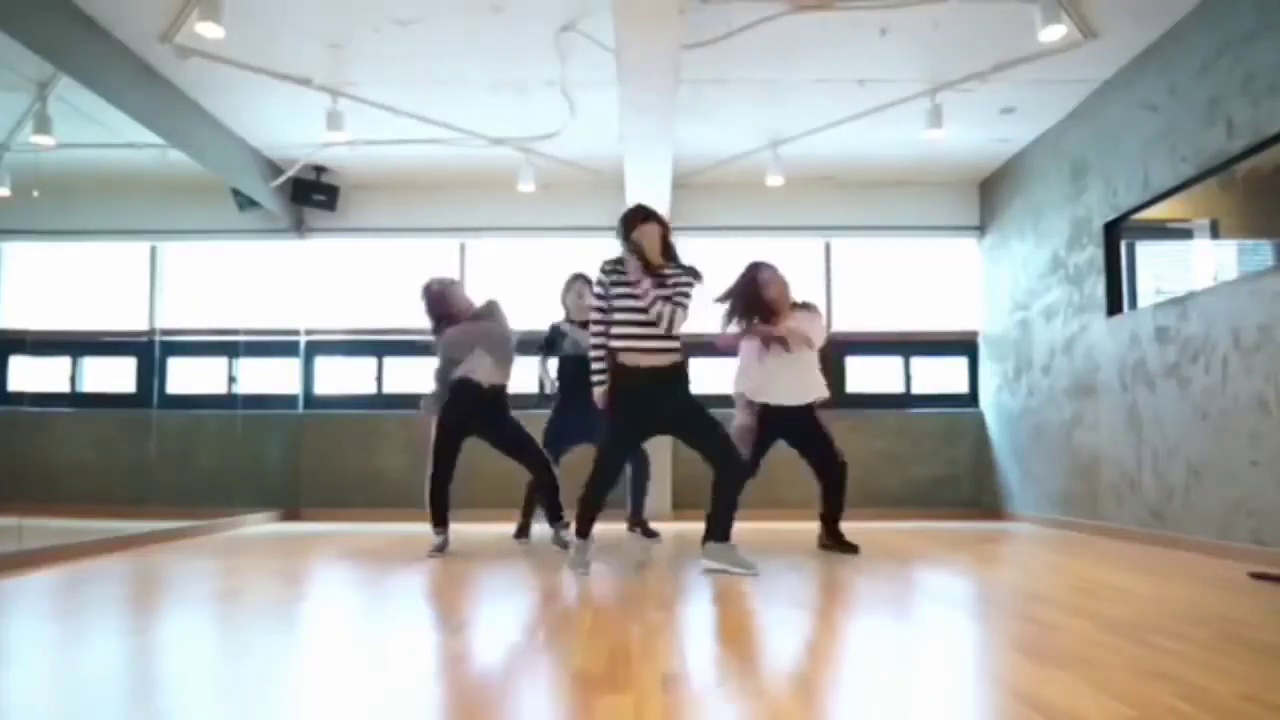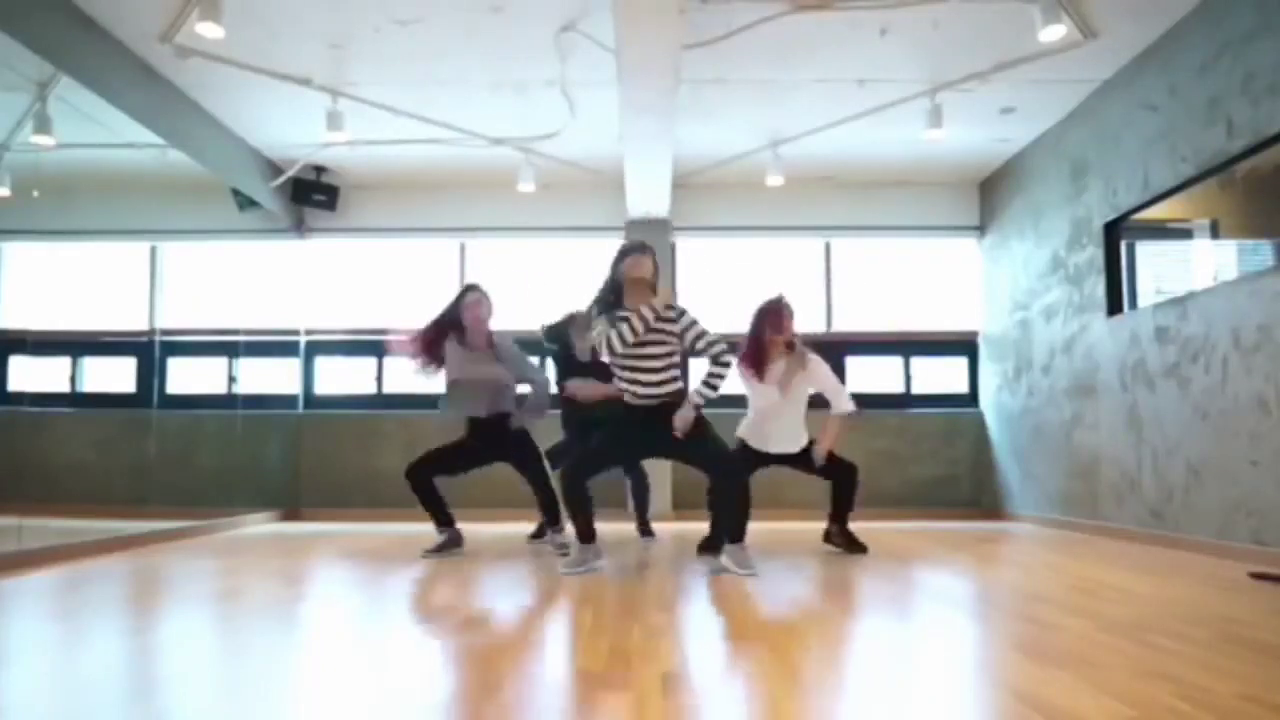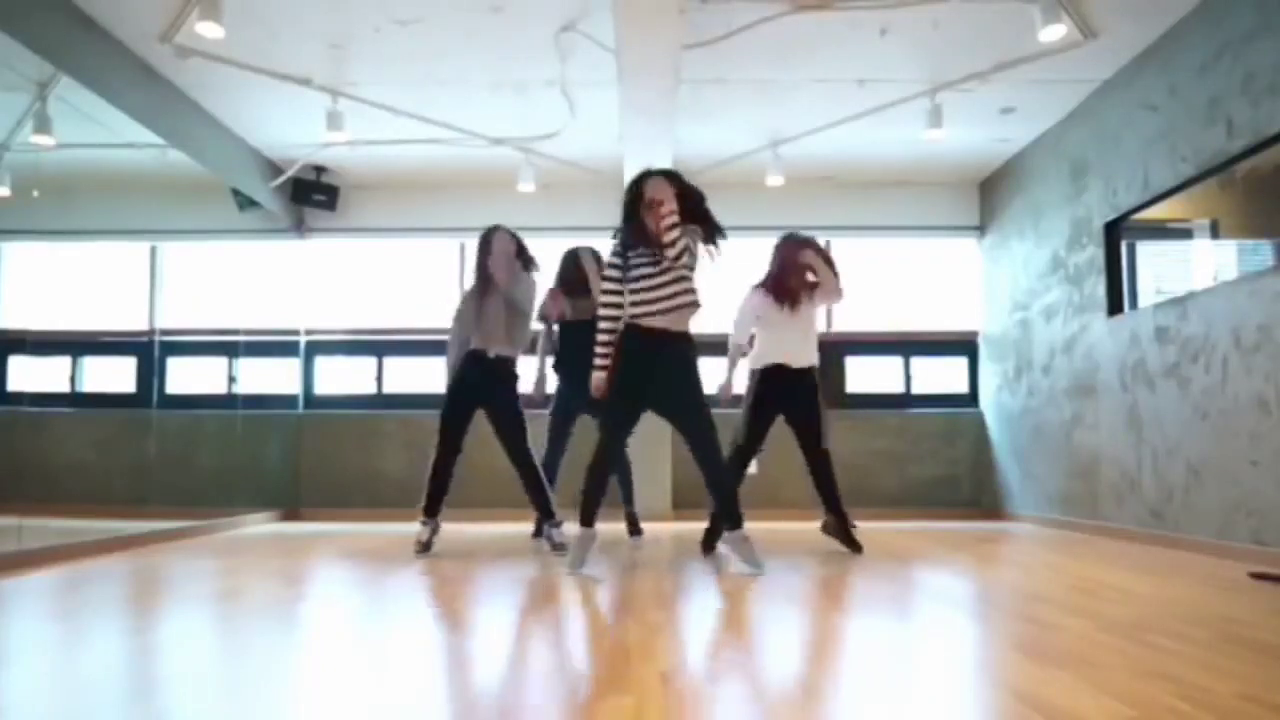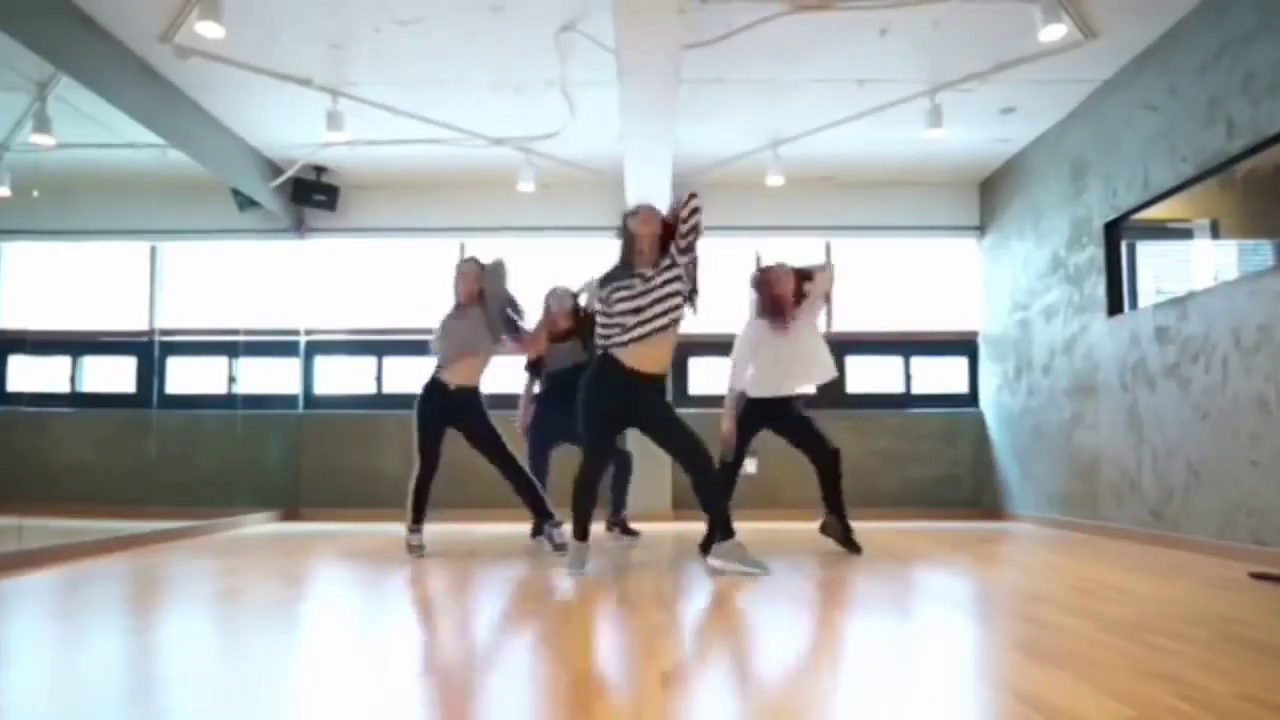
dt=0.4s
person 1, frame 1
left shoulder: (682, 276)
right shoulder: (610, 273)
left elbow: (670, 325)
right elbow: (596, 330)
left wrist: (644, 282)
right wrist: (601, 383)
left hip: (671, 388)
right hip: (629, 388)
left knee: (728, 459)
right knee: (605, 470)
left ankle: (717, 545)
right ankle: (581, 543)
person 1, frame 2
left shoulder: (674, 313)
right shoulder: (605, 310)
left elbow: (721, 355)
right elbow: (615, 344)
left wrist: (693, 406)
right wrist: (646, 313)
left hip: (677, 418)
right hip: (631, 420)
left knee: (729, 471)
right knee: (572, 471)
left ankle: (734, 547)
right ankle: (588, 547)
person 1, frame 3
left shoulder: (690, 236)
right shoulder: (625, 247)
left elbow: (673, 253)
right elbow: (609, 308)
left wrist: (670, 206)
right wrist: (600, 364)
left hip: (676, 352)
right hip: (635, 349)
left knee: (707, 449)
right knee: (608, 448)
left ankle: (735, 534)
right ankle: (585, 534)
person 1, frame 4
left shoulder: (677, 262)
right shoulder: (610, 283)
left elbow: (692, 207)
right elbow: (604, 338)
left wrist: (667, 215)
left hip: (651, 392)
right hip: (608, 384)
left knee: (700, 462)
right knee: (593, 466)
left ankle: (724, 544)
right ankle: (579, 544)
person 2, frame 1
left shoulder: (491, 314)
right shoulder: (449, 334)
left elbow: (502, 339)
right wrist: (436, 401)
left hip: (491, 408)
right hip: (456, 408)
left knee: (540, 464)
right knee: (439, 476)
left ankle: (559, 528)
right ankle: (441, 535)
person 2, frame 2
left shoulder: (505, 347)
right shoulder: (453, 344)
left elbow: (540, 385)
right elbow: (458, 372)
left wrist: (526, 416)
right wrist: (497, 374)
left hip: (509, 430)
right hip: (478, 434)
left knee: (537, 471)
right knee: (417, 473)
left ankle: (556, 530)
right ankle: (450, 533)
person 2, frame 3
left shoulder: (522, 285)
right shoulder: (474, 294)
left elbow: (520, 299)
right elbow: (458, 339)
left wrist: (508, 264)
left hip: (501, 375)
right hip: (470, 371)
left knee: (520, 454)
right knee: (447, 450)
left ankle: (551, 524)
right ankle: (429, 521)
person 2, frame 4
left shoulder: (490, 313)
right shoulder: (450, 318)
left elbow: (496, 271)
left hip: (467, 401)
right hip: (434, 397)
left knee: (508, 465)
right knee: (427, 467)
left ankle: (549, 524)
right ankle: (415, 530)
person 3, frame 1
left shoulder: (808, 314)
right shoulder: (754, 329)
left elbow: (812, 342)
right elbow: (744, 377)
left wrist: (771, 330)
right wrist: (742, 414)
left hip: (801, 410)
right hip: (765, 411)
left knee: (835, 466)
left ankle: (830, 532)
person 3, frame 2
left shoulder: (807, 361)
right shoulder: (747, 363)
left elbow: (843, 401)
right elbow: (767, 400)
left wrist: (826, 440)
right wrist: (791, 371)
left hip: (794, 444)
right hip: (754, 444)
left knee: (847, 472)
left ankle: (837, 529)
person 3, frame 3
left shoulder: (811, 295)
right shoulder: (761, 294)
left elbow: (835, 292)
right elbow: (739, 336)
left wrist: (815, 258)
right wrist: (728, 377)
left hip: (802, 379)
right hip: (768, 377)
left knee: (817, 452)
right knee: (743, 451)
left ankle: (836, 520)
right ankle: (718, 523)
person 3, frame 4
left shoulder: (806, 309)
right shoulder: (756, 326)
left elbow: (825, 273)
right elbow: (736, 372)
left wrist: (799, 275)
right wrist: (727, 417)
left hip: (786, 404)
right hip: (753, 404)
left knee: (828, 455)
right knee: (729, 459)
left ankle: (835, 522)
person 4, frame 1
right shoulder: (557, 329)
right elbow: (543, 361)
right wrist: (549, 382)
left hip: (600, 410)
right hip: (568, 412)
left knee: (639, 458)
left ankle: (636, 519)
right ankle: (525, 522)
person 4, frame 2
left shoulder: (605, 360)
right shoulder: (563, 355)
right elbow: (571, 389)
right wrist: (605, 389)
right hip: (578, 433)
left knee: (635, 471)
left ankle: (643, 522)
right ankle: (548, 521)
person 4, frame 3
left shoulder: (598, 298)
right shoulder: (558, 295)
left elbow: (602, 296)
right elbow: (546, 331)
left wrist: (587, 260)
right wrist: (540, 373)
right hip: (570, 384)
right knee: (554, 451)
left ankle: (630, 513)
person 4, frame 4
left shoulder: (585, 328)
right shoulder: (543, 338)
right elbow: (532, 377)
right wrist: (523, 416)
left hip: (581, 416)
right hip: (548, 418)
left knee: (622, 460)
right knee: (537, 470)
left ankle: (617, 518)
right ankle: (541, 522)
